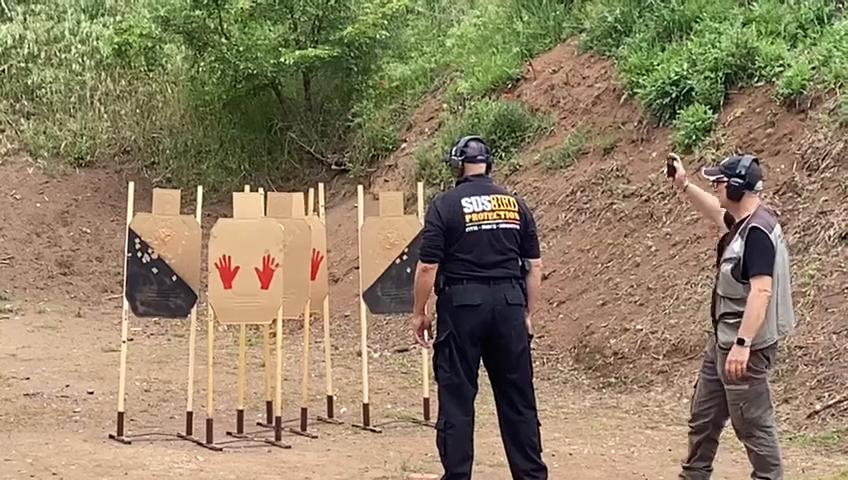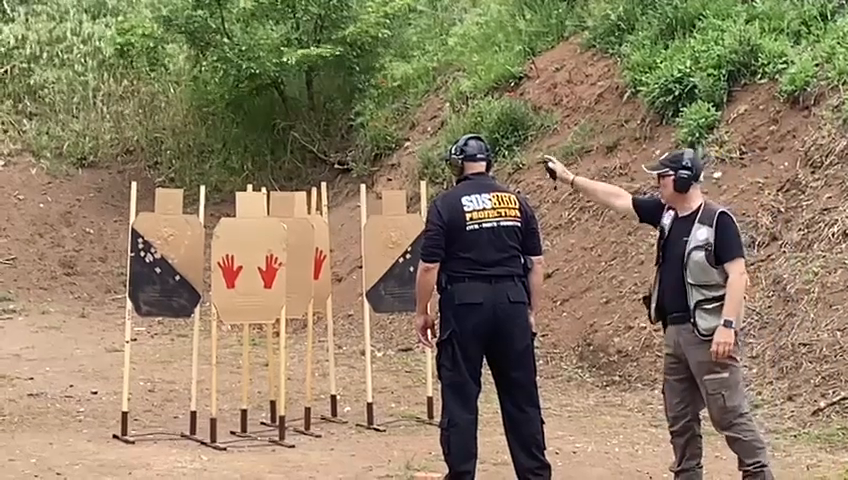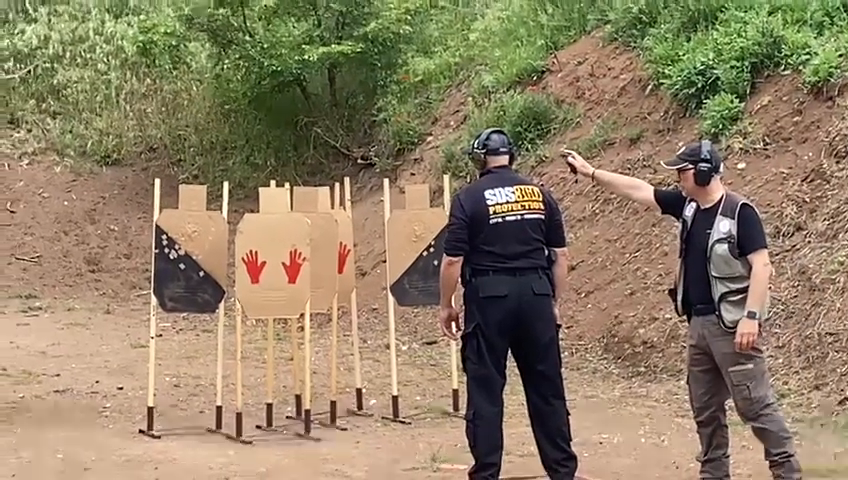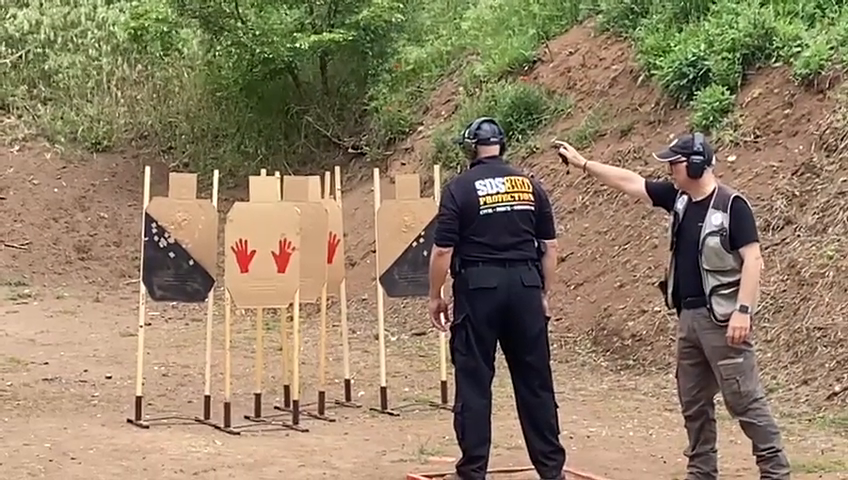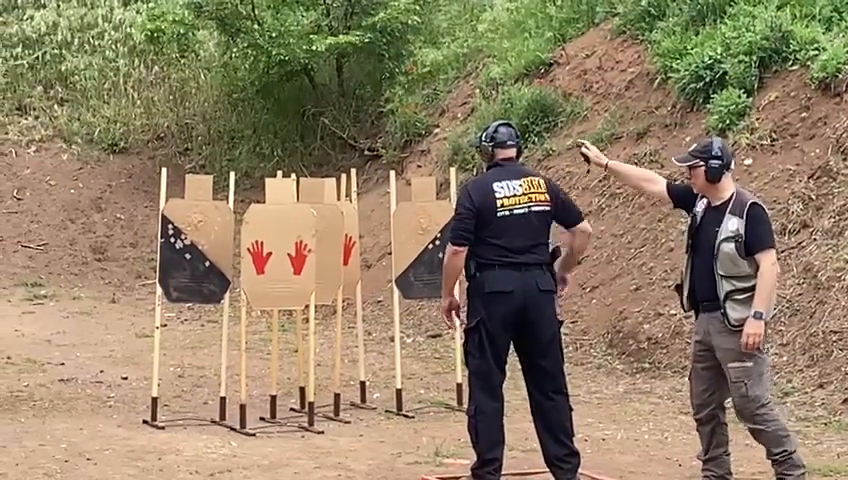
dt=1s
person 1, frame 1
left shoulder: (445, 204)
right shoulder: (516, 203)
left elbow: (427, 267)
right elbow: (534, 266)
left wrist: (419, 313)
right wrist: (528, 313)
left hip: (462, 305)
right hip: (508, 304)
left knee: (457, 396)
right knee: (518, 396)
person 1, frame 2
left shoulder: (446, 203)
right shoulder: (517, 202)
left elbow: (429, 266)
right elbow: (536, 263)
left wrist: (422, 312)
right wrist: (531, 309)
left hip: (464, 303)
right hip: (511, 301)
left knee: (460, 395)
right knee: (521, 394)
person 1, frame 3
left shoulder: (469, 197)
right shoulder: (540, 194)
left elbow: (453, 260)
right elbow: (560, 255)
left wrist: (446, 305)
right wrist: (554, 300)
left hip: (489, 296)
right hip: (535, 294)
left knee: (485, 389)
right knee: (547, 387)
person 1, frame 4
left shoulder: (459, 187)
right shoulder: (530, 185)
left elbow: (443, 250)
right elbow: (550, 245)
left wrist: (435, 296)
right wrist: (543, 291)
left hip: (478, 288)
right hip: (524, 286)
left knee: (473, 381)
right knee: (535, 380)
person 1, frame 5
left shoulder: (476, 188)
right shoulder: (544, 185)
left elbow: (457, 249)
right elbow: (581, 231)
left wrist: (448, 294)
right wrist: (563, 270)
left hip: (492, 290)
right hip: (538, 288)
left knee: (486, 384)
right knee: (549, 383)
person 2, frame 1
left shoulder: (758, 231)
right shoulder: (743, 221)
left elbow: (762, 291)
right elbow: (719, 214)
left wrist: (743, 344)
right wrist: (685, 186)
left hip: (745, 344)
right hip: (723, 339)
left knee: (752, 422)
right knee: (704, 415)
person 2, frame 2
left shoulder: (718, 219)
right shoulder: (666, 213)
left elbow: (738, 274)
right elbow: (618, 198)
left wrist: (727, 325)
right wrist: (571, 178)
left hip: (707, 334)
right hip: (674, 332)
left knee: (729, 414)
right knee: (679, 417)
person 2, frame 3
left shoulder: (739, 211)
right shoulder: (688, 205)
left elbow: (761, 265)
right elbow: (638, 190)
left wrist: (751, 316)
right wrist: (591, 172)
left hip: (730, 324)
right hip: (699, 323)
left knee: (755, 405)
right knee: (705, 408)
person 2, frame 4
left shoulder: (732, 204)
right shoulder: (679, 197)
left elbow: (752, 259)
right elbow: (629, 181)
left wrist: (743, 310)
right wrist: (583, 163)
left hip: (721, 318)
right hip: (688, 317)
left knee: (744, 399)
right knee: (693, 402)
person 2, frame 5
left shoulder: (749, 209)
right shoulder: (698, 201)
left elbow: (769, 265)
right elbow: (652, 182)
left wrist: (758, 316)
right wrist: (604, 162)
left hip: (736, 323)
right hip: (704, 321)
left knee: (752, 405)
right knee: (705, 405)
